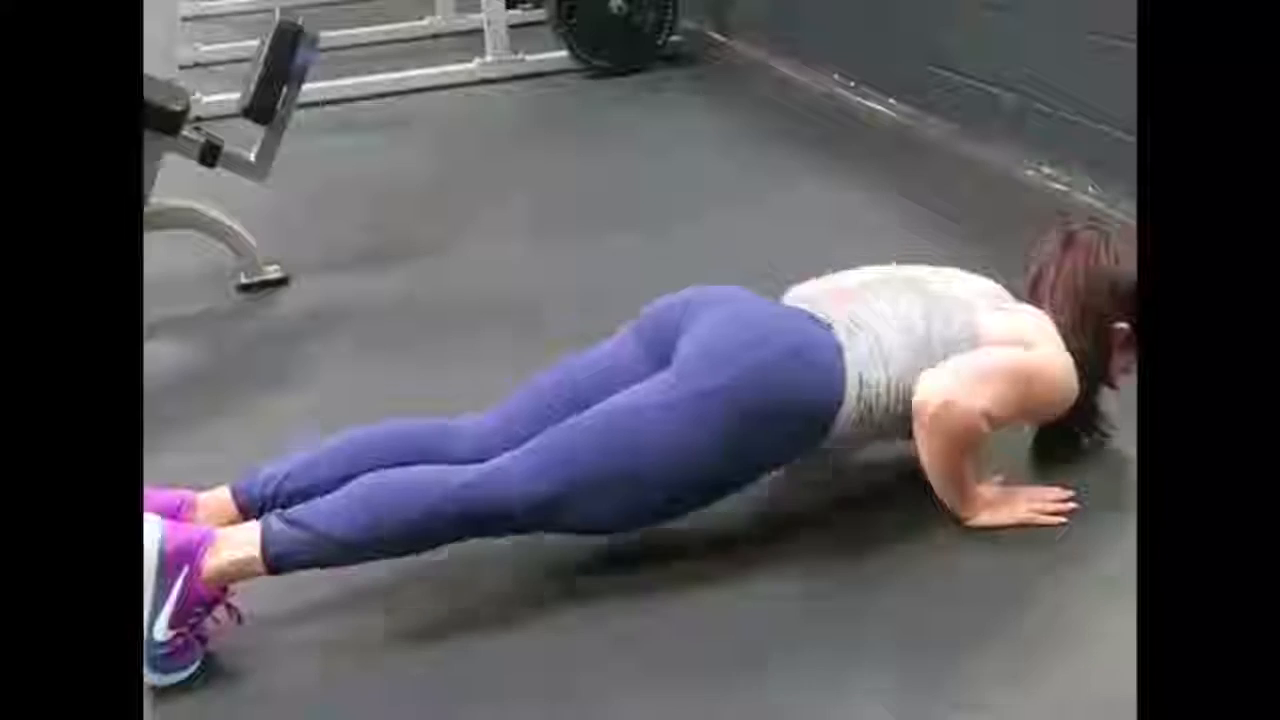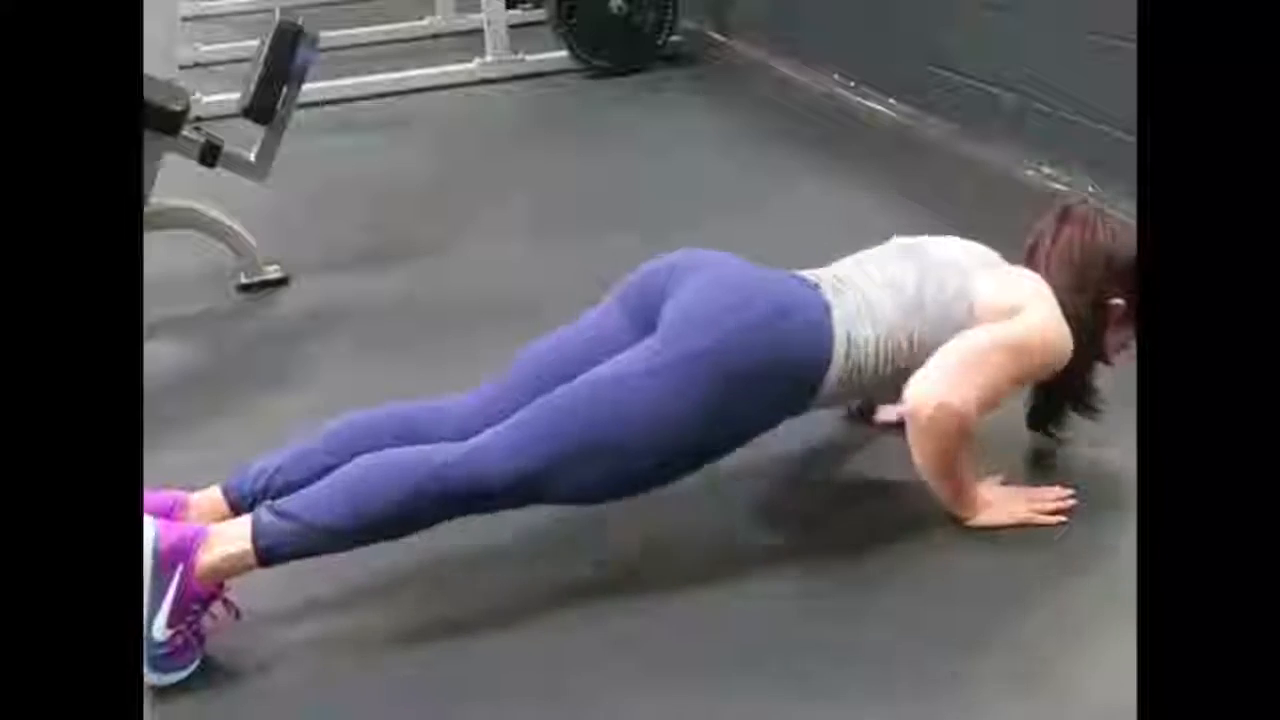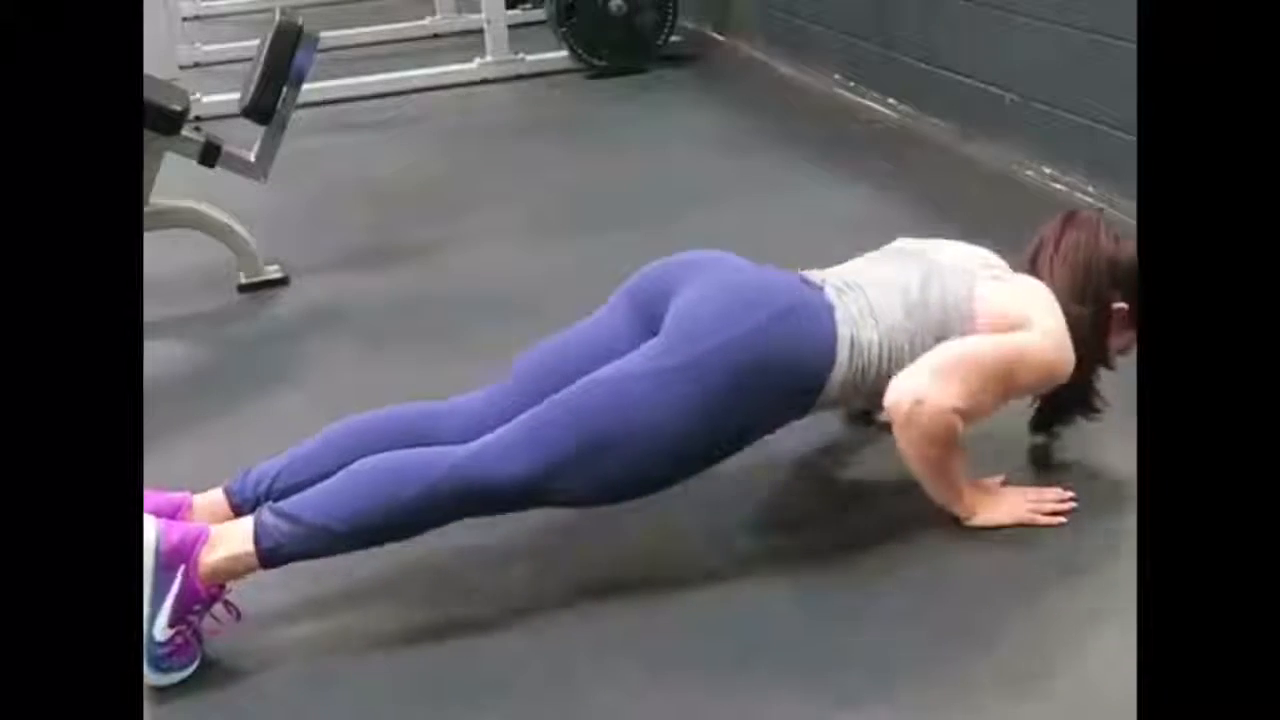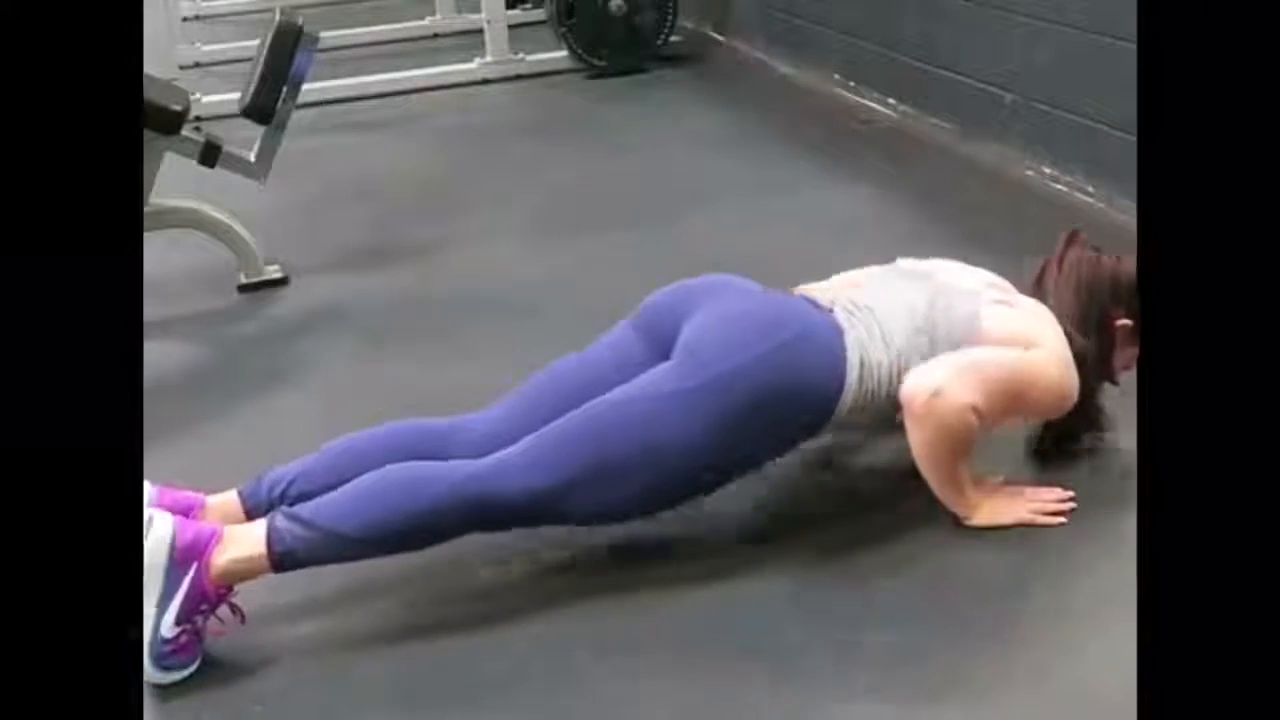
dt=0.4s
person 1, frame 1
left shoulder: (963, 284)
right shoulder: (1055, 365)
right elbow: (945, 403)
right wrist: (969, 503)
left hip: (712, 313)
right hip: (766, 384)
left knee: (469, 444)
right knee: (502, 494)
left ankle: (191, 511)
right ankle: (204, 559)
person 1, frame 2
left shoulder: (965, 257)
right shoulder: (1048, 327)
right elbow: (938, 406)
left wrist: (870, 381)
right wrist: (966, 501)
left hip: (701, 279)
right hip: (750, 348)
left knee: (457, 426)
right knee: (492, 469)
left ankle: (183, 507)
right ankle: (195, 553)
person 1, frame 3
left shoulder: (969, 262)
right shoulder: (1050, 341)
right elbow: (916, 403)
right wrist: (963, 501)
left hip: (702, 279)
right hip: (757, 349)
left knee: (462, 426)
right knee: (494, 471)
left ankle: (186, 508)
right ankle: (199, 555)
person 1, frame 4
left shoulder: (977, 284)
right shoulder: (1054, 366)
right elbow: (934, 396)
right wrist: (964, 501)
left hip: (713, 305)
right hip: (772, 369)
left knee: (473, 441)
right knee: (505, 486)
left ankle: (199, 509)
right ankle: (212, 558)
